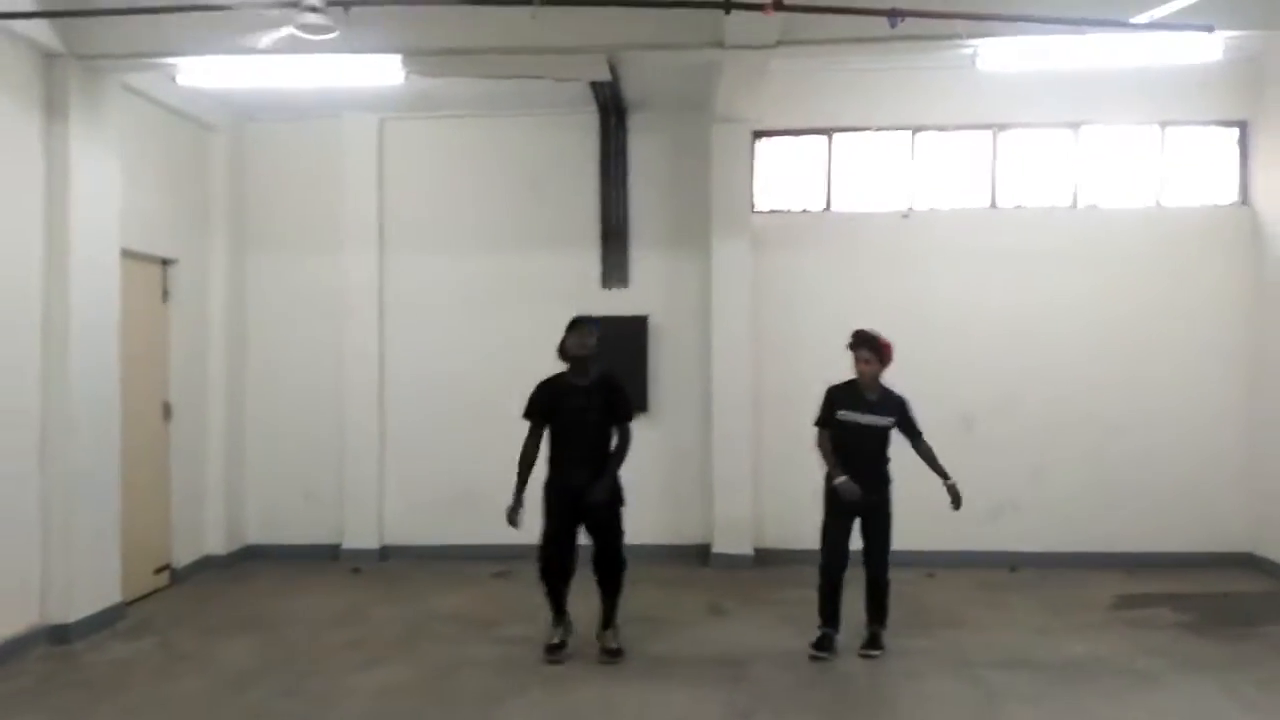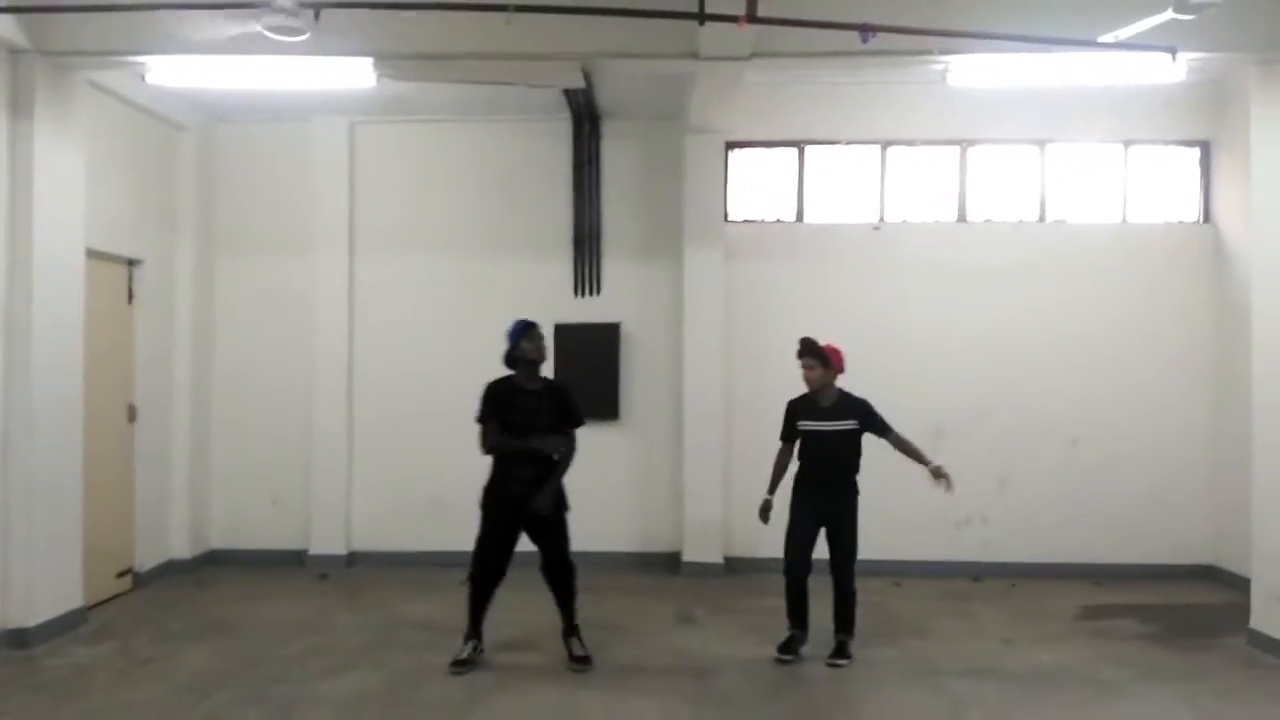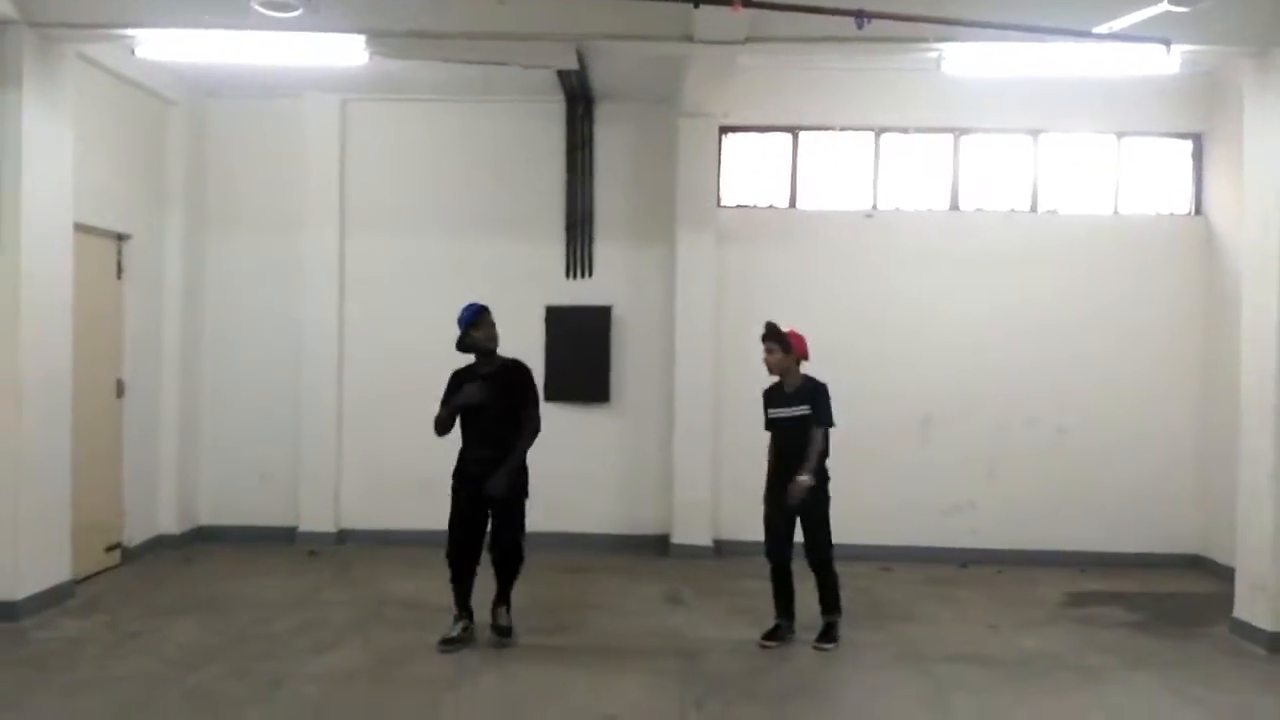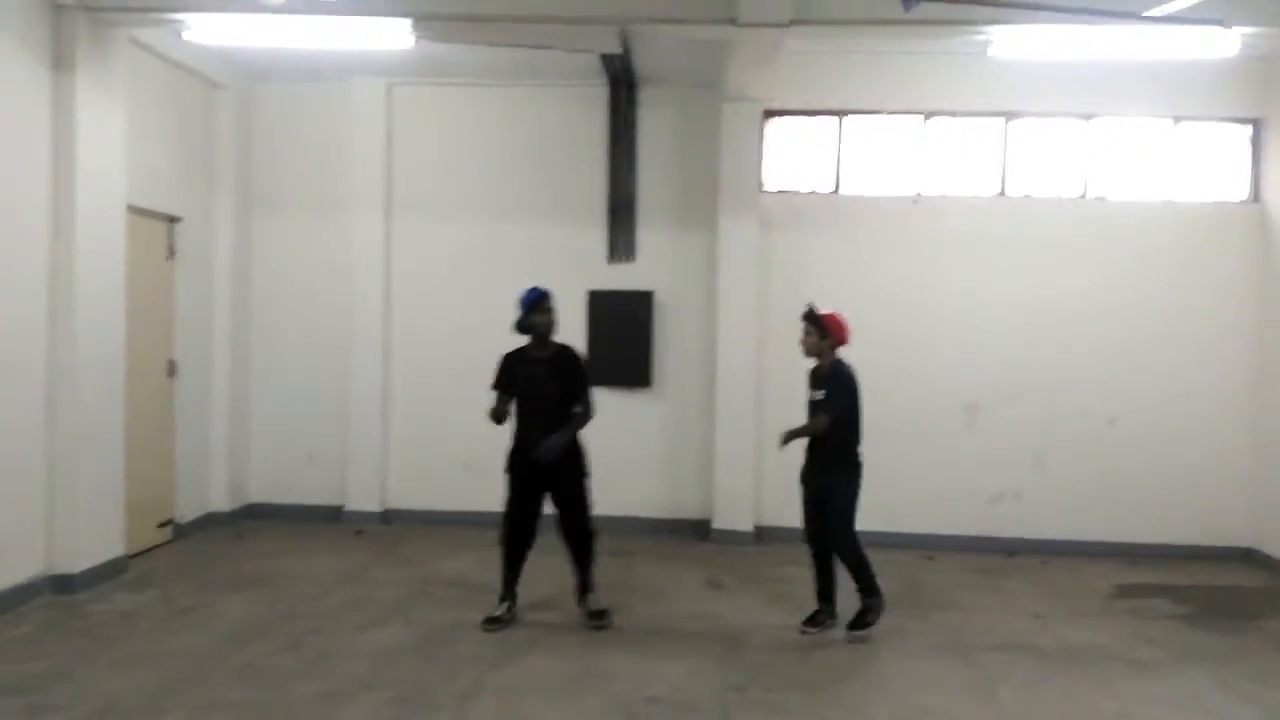
dt=0.3s
person 1, frame 1
left shoulder: (609, 387)
right shoulder: (550, 389)
left elbow: (623, 439)
right elbow: (532, 442)
left wrist: (605, 480)
right wrist: (518, 495)
left hip: (601, 487)
right hip: (562, 488)
left knee: (609, 560)
right knee: (554, 561)
left ankle: (608, 628)
right ankle: (559, 624)
person 1, frame 2
left shoulder: (557, 394)
right shoulder: (498, 391)
left elbow: (568, 446)
right elbow: (489, 444)
left wrist: (550, 487)
right wrist: (534, 445)
left hip: (544, 492)
right hip: (503, 493)
left knee: (559, 565)
right knee: (486, 567)
left ankle: (572, 636)
right ankle: (473, 641)
person 1, frame 3
left shoulder: (516, 372)
right shoulder: (460, 379)
left elbow: (532, 425)
right elbow: (441, 428)
left wrist: (507, 471)
right wrist: (459, 401)
left hip: (508, 474)
right hip: (468, 475)
left knee: (507, 547)
right knee: (460, 548)
left ankle: (502, 606)
right ankle: (463, 620)
person 1, frame 4
left shoulder: (568, 359)
right shoulder: (512, 362)
left elbow: (585, 409)
right elbow: (502, 407)
left wrist: (563, 436)
right wrist: (497, 414)
left hip: (564, 458)
right hip: (525, 458)
left knee: (578, 528)
right knee: (516, 530)
left ankle: (587, 594)
right ankle: (507, 601)
person 2, frame 1
left shoulder: (896, 403)
right shoulder: (837, 395)
left elbow: (918, 443)
right elbow: (823, 441)
left wrist: (947, 480)
right wrist: (839, 477)
left hip: (877, 490)
right hip: (841, 489)
left knee: (876, 564)
right knee: (832, 561)
left ankle: (876, 629)
right ankle: (828, 631)
person 2, frame 2
left shoulder: (857, 407)
right shoulder: (797, 408)
left elbow: (893, 437)
right elbow: (786, 451)
left wrist: (929, 463)
right wrist: (769, 494)
left hip: (843, 499)
right hip: (804, 498)
left knee: (842, 572)
right knee: (795, 567)
left ankle: (843, 639)
right ankle: (797, 634)
person 2, frame 3
left shoulder: (816, 391)
right shoulder: (770, 395)
left elbow: (818, 437)
left wrist: (805, 476)
right wrist: (768, 483)
left hip: (811, 485)
right hip: (778, 486)
left knee: (819, 555)
right knee: (777, 557)
left ankle: (831, 619)
right ankle: (784, 621)
person 2, frame 4
left shoulder: (841, 376)
right shoulder: (816, 374)
left elbow: (821, 424)
left wrist: (792, 433)
left hip: (842, 471)
right hip: (817, 468)
left knee: (842, 539)
right knee: (817, 539)
left ankle: (871, 598)
right ankle: (826, 607)
